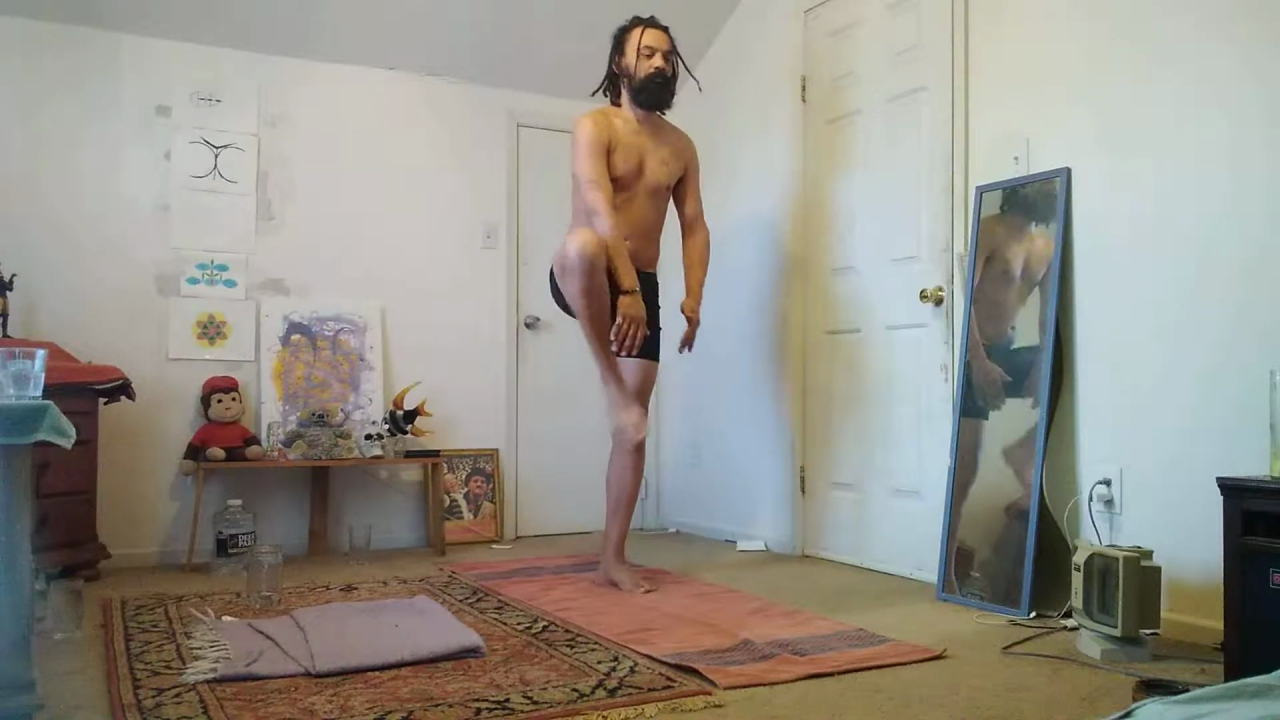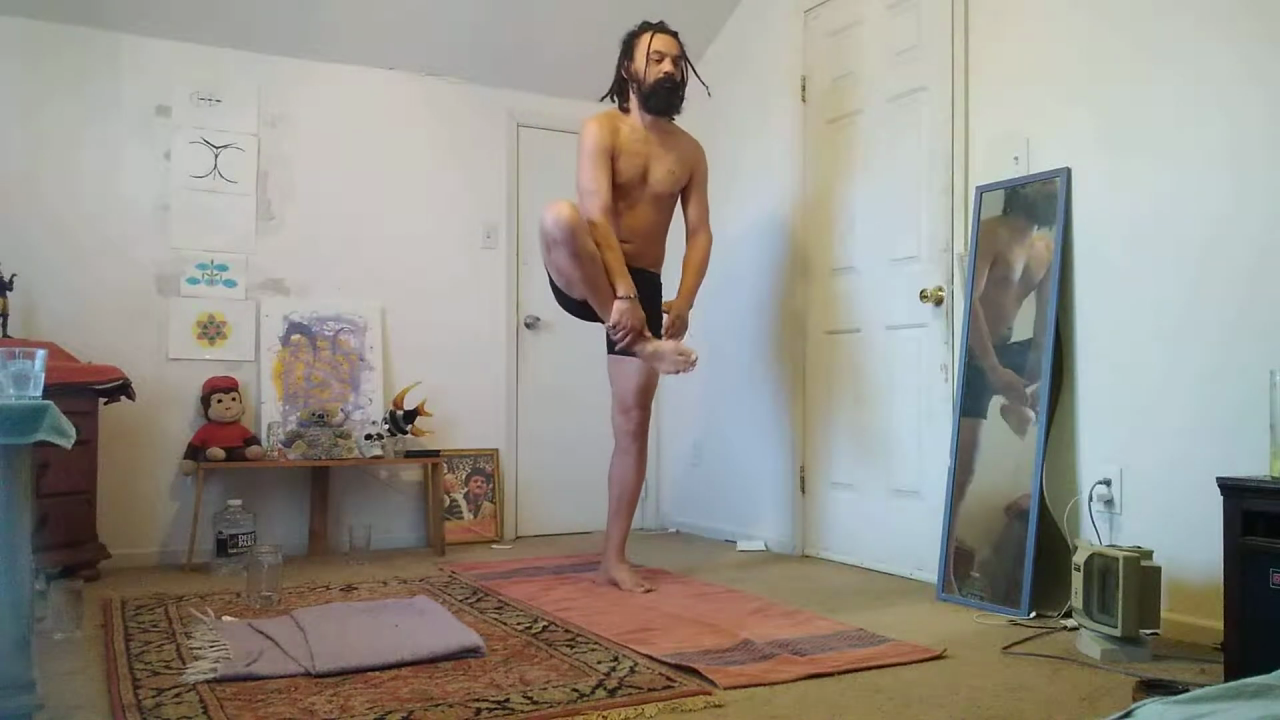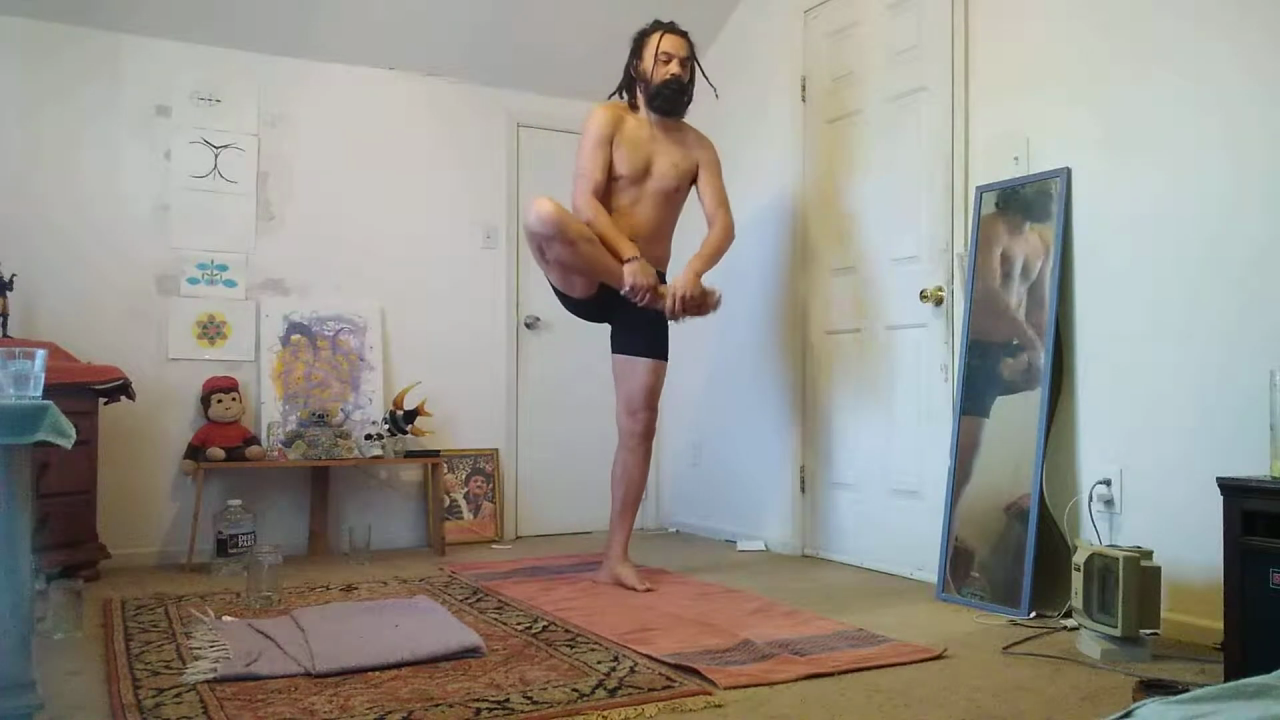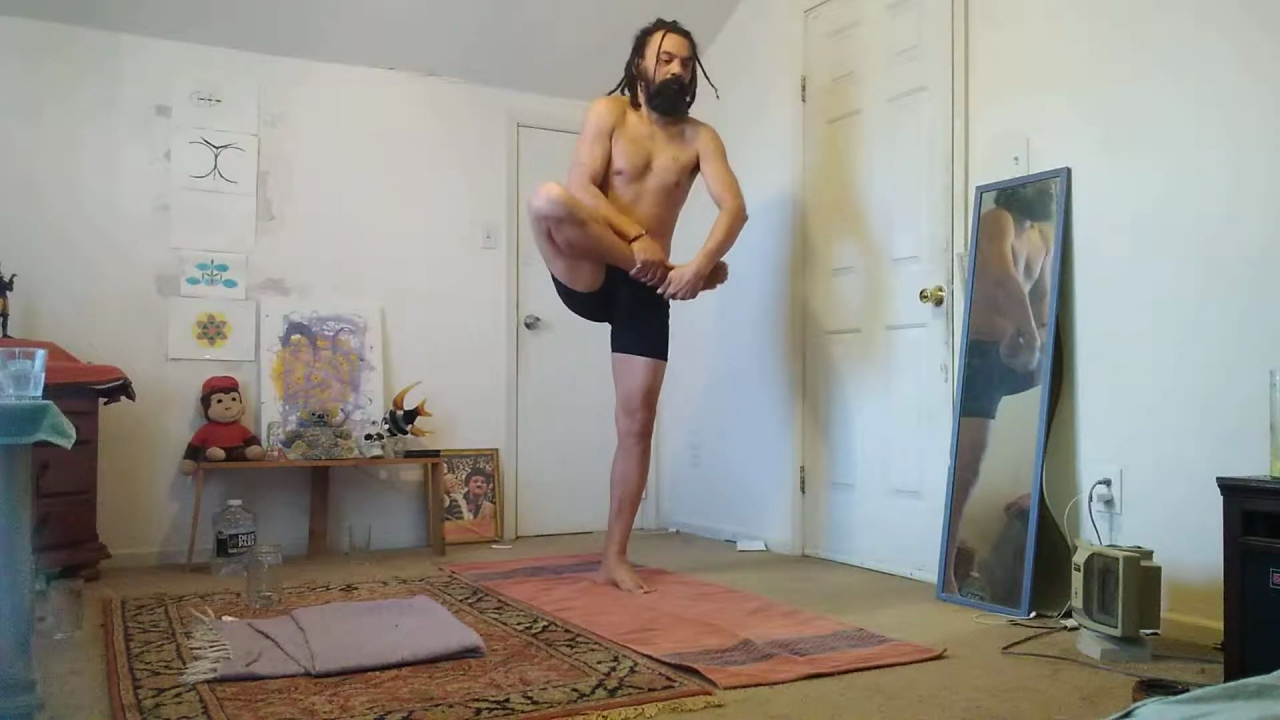
dt=0.4s
person 1, frame 1
left shoulder: (681, 145)
right shoulder: (594, 127)
left elbow: (694, 226)
right elbow: (599, 210)
left wrist: (693, 296)
right wrist: (626, 291)
left hip: (641, 287)
right hip: (590, 278)
left knee: (638, 421)
right knee: (583, 245)
left ankle: (613, 558)
right ankle: (612, 390)
person 1, frame 2
left shoulder: (690, 151)
right shoulder: (601, 130)
left elbow: (699, 232)
right elbow: (598, 217)
left wrist: (683, 300)
right wrist: (623, 297)
left hip: (644, 287)
right hip: (587, 282)
left knee: (633, 422)
right knee: (560, 216)
left ankle: (614, 558)
right ankle: (643, 345)
person 1, frame 3
left shoulder: (698, 147)
right shoulder: (608, 119)
left elbow: (721, 223)
right elbow: (584, 199)
left wrist: (691, 273)
right wrist: (630, 258)
left hip: (647, 287)
right hip: (593, 278)
left knee: (639, 421)
right knee: (542, 214)
left ankle: (616, 557)
right ankle: (667, 297)
person 1, frame 4
left shoulder: (700, 137)
right shoulder: (609, 113)
left elbow: (734, 207)
right elbow: (581, 187)
left wrist: (700, 263)
right wrist: (637, 237)
left hip: (646, 289)
right hip: (589, 277)
left knee: (637, 422)
right knee: (548, 198)
left ankle: (614, 558)
person 2, frame 1
left shoulder: (1047, 247)
right shoulder: (988, 231)
left elbow: (1049, 314)
right wrist: (979, 360)
left hip: (1006, 354)
right hip: (972, 357)
right knee: (963, 469)
left ankle: (1026, 449)
right ankle: (945, 574)
person 2, frame 2
left shoulder: (1048, 249)
right shoulder: (991, 233)
left elbow: (1046, 319)
right elbow: (968, 300)
left wrist: (1039, 382)
right wrist: (993, 369)
left hip: (1004, 351)
right hip: (972, 355)
right knee: (962, 467)
left ankle: (1023, 407)
right ankle: (944, 573)
person 2, frame 3
left shoulder: (1042, 241)
right shoulder: (991, 227)
left elbow: (1038, 306)
right elbow: (987, 291)
left wrist: (1037, 353)
right wrist: (1032, 344)
left hip: (1011, 354)
right hip: (976, 354)
right knee: (961, 464)
right ankle: (942, 569)
person 2, frame 4
left shoulder: (1043, 236)
right shoulder: (996, 220)
left elbow: (1041, 297)
right elbow: (1004, 278)
left wrist: (1037, 339)
right wrist: (1032, 336)
left hip: (1015, 354)
right hip: (980, 354)
right knee: (966, 467)
right ankle: (946, 572)
